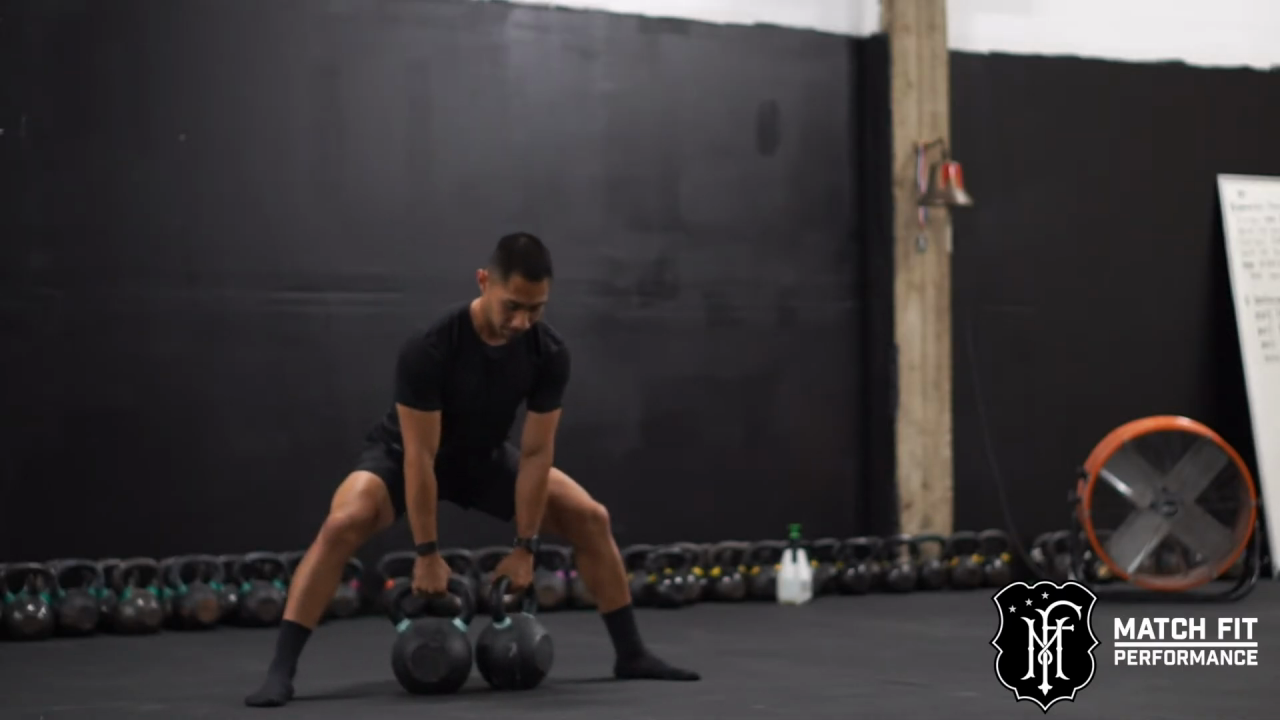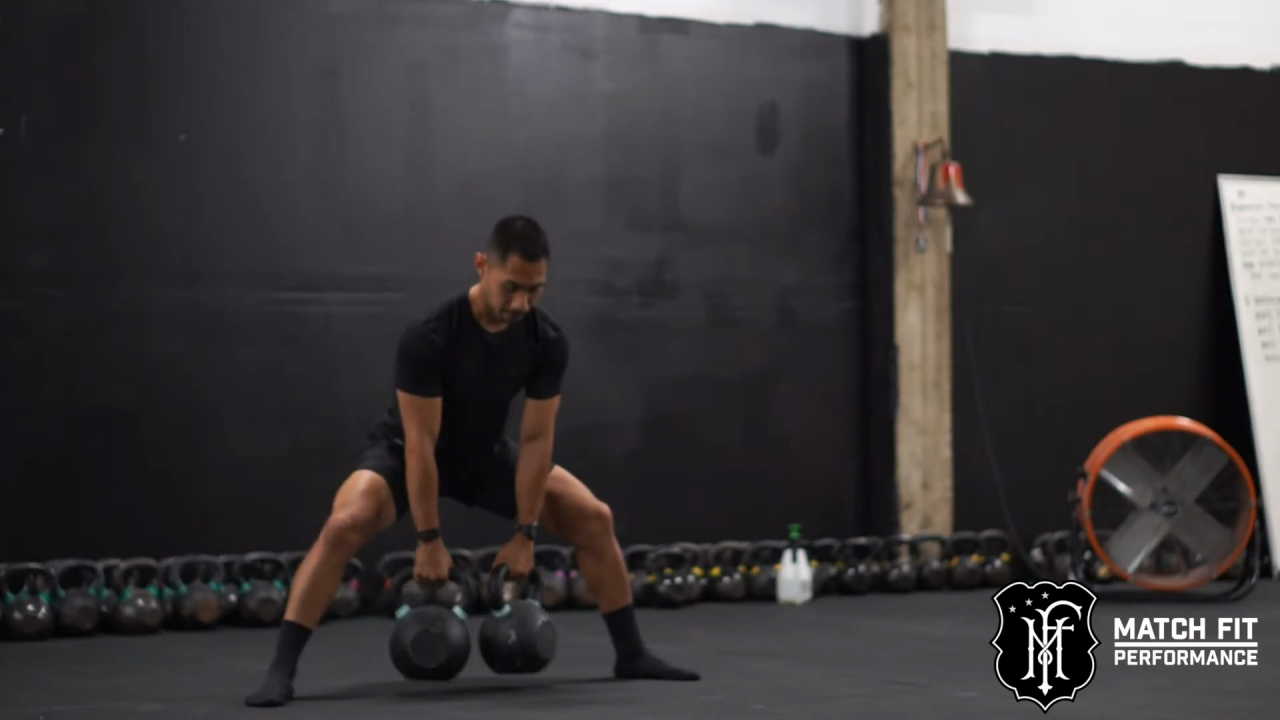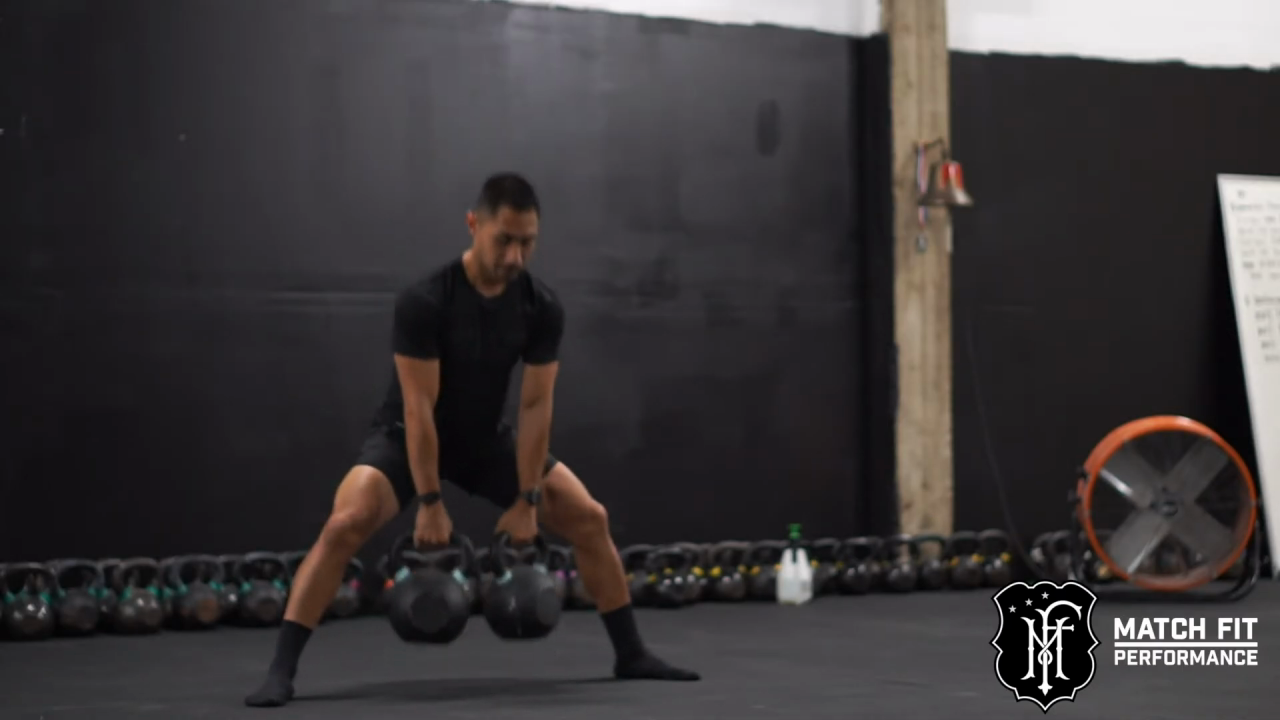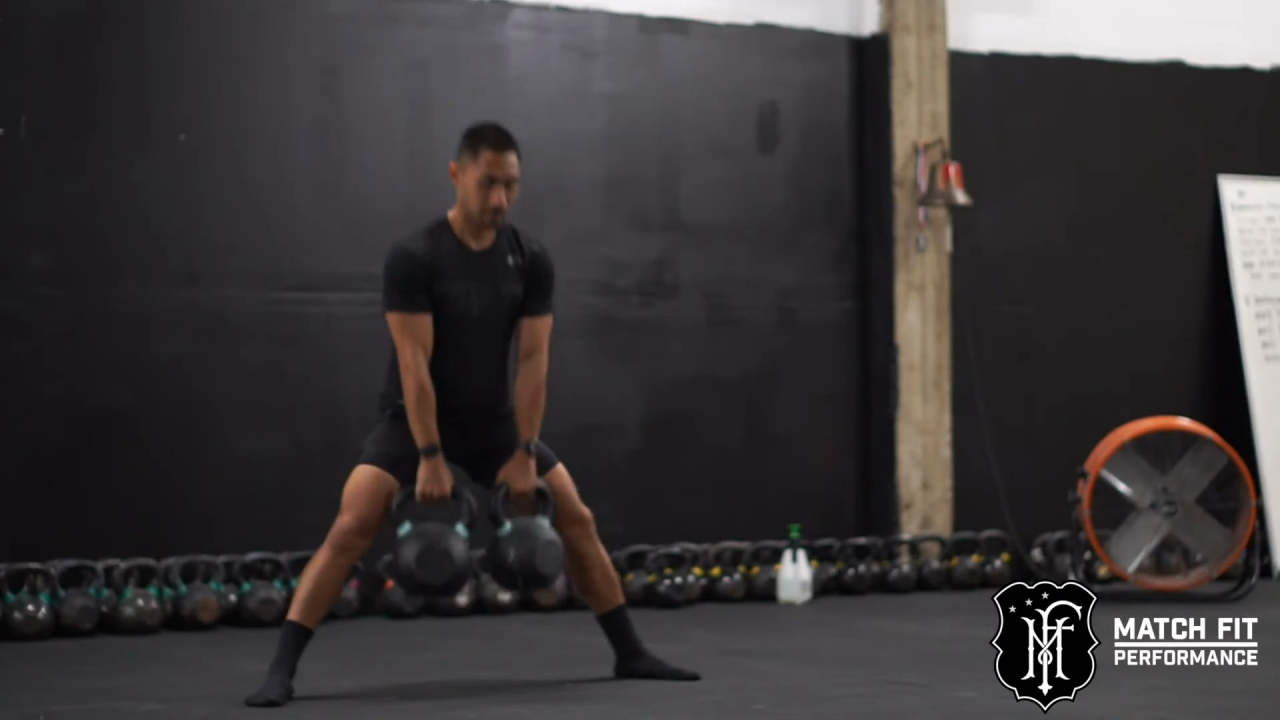
dt=0.2s
person 1, frame 1
left shoulder: (550, 354)
right shoulder: (428, 349)
left elbow: (536, 453)
right elbow: (420, 458)
left wrist: (524, 549)
right wrist: (428, 554)
left hip: (484, 457)
right hip: (402, 454)
left knee: (592, 519)
right knee: (343, 526)
left ankle: (631, 653)
right ankle: (281, 670)
person 1, frame 2
left shoulder: (547, 341)
right shoulder: (429, 337)
left elbow: (536, 439)
right elbow: (421, 444)
left wrist: (525, 537)
right wrist: (429, 542)
left hip: (484, 453)
right hip: (405, 451)
left knee: (594, 518)
right knee: (344, 527)
left ankle: (632, 654)
right ankle: (281, 670)
person 1, frame 3
left shoulder: (541, 306)
right shoulder: (424, 301)
left elbow: (535, 406)
right elbow: (419, 408)
left wrist: (526, 503)
right wrist: (429, 506)
left hip: (486, 439)
right hip: (408, 438)
left knee: (590, 518)
right knee: (345, 525)
left ankle: (632, 654)
right ankle: (280, 670)
person 1, frame 4
left shoulder: (531, 258)
right shoulder: (414, 258)
left elbow: (532, 361)
right elbow: (414, 364)
left wrist: (524, 455)
right wrist: (429, 462)
left hip: (493, 422)
right hip: (414, 421)
left knee: (576, 524)
right knee: (350, 531)
left ankle: (631, 654)
right ankle: (280, 670)
